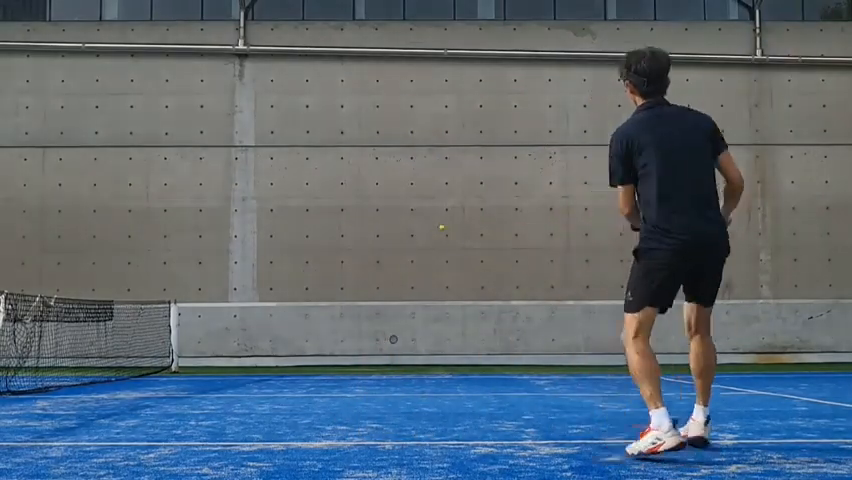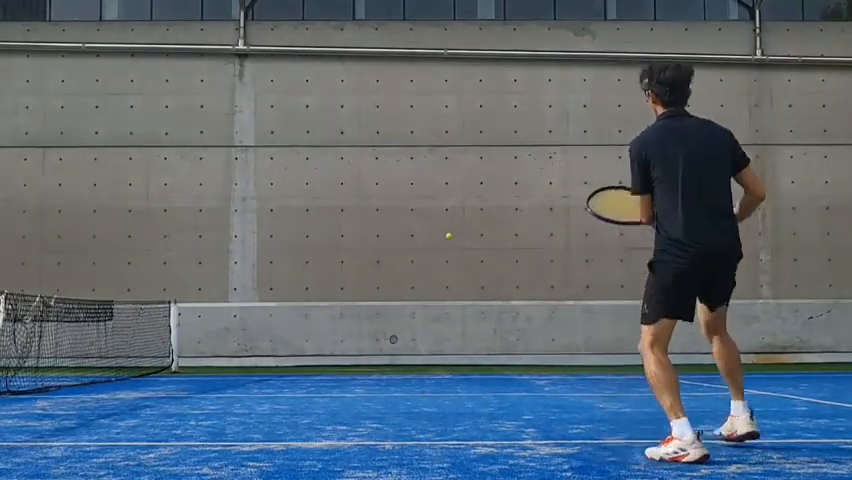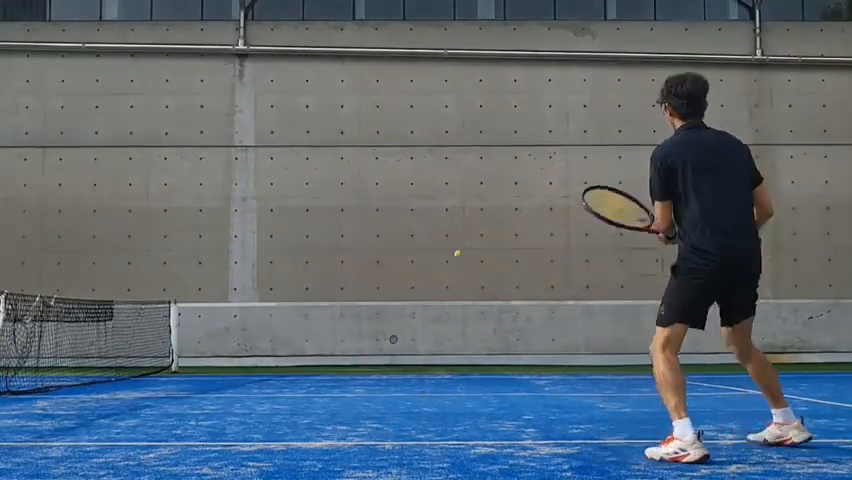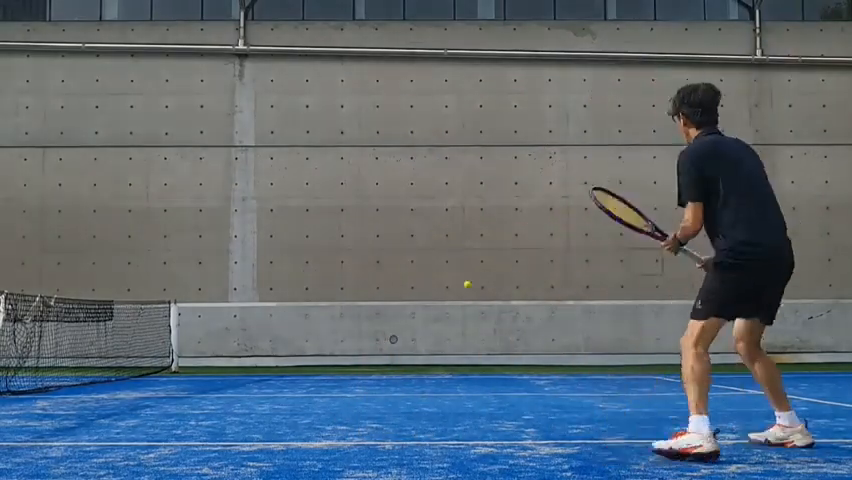
dt=0.1s
person 1, frame 1
left shoulder: (625, 135)
right shoulder: (700, 121)
left elbow: (627, 207)
right elbow: (735, 180)
right wrist: (727, 213)
left hip: (662, 244)
right hip: (710, 240)
left knee: (635, 335)
right knee: (699, 330)
left ankle: (661, 428)
right ankle: (699, 419)
person 1, frame 2
left shoulder: (644, 144)
right shoulder: (719, 133)
left elbow: (644, 210)
right elbow: (756, 193)
right wrist: (733, 220)
left hip: (676, 255)
right hip: (723, 249)
left knee: (651, 347)
right knee: (716, 329)
left ankle: (683, 438)
right ankle: (743, 415)
person 1, frame 3
left shoulder: (665, 153)
right shoulder: (734, 146)
left elbow: (663, 222)
right elbow: (764, 209)
left wrist: (665, 232)
left hip: (699, 263)
right hip: (744, 259)
left knee: (663, 349)
right knee: (741, 345)
left ankle: (685, 439)
right ankle: (787, 423)
person 1, frame 4
left shoulder: (693, 156)
right shoulder: (741, 149)
left elbow: (694, 223)
left wrist: (675, 240)
left hip: (747, 259)
right hip: (778, 257)
left knee: (694, 344)
right knee: (746, 344)
left ankle: (698, 433)
right ankle: (791, 426)
